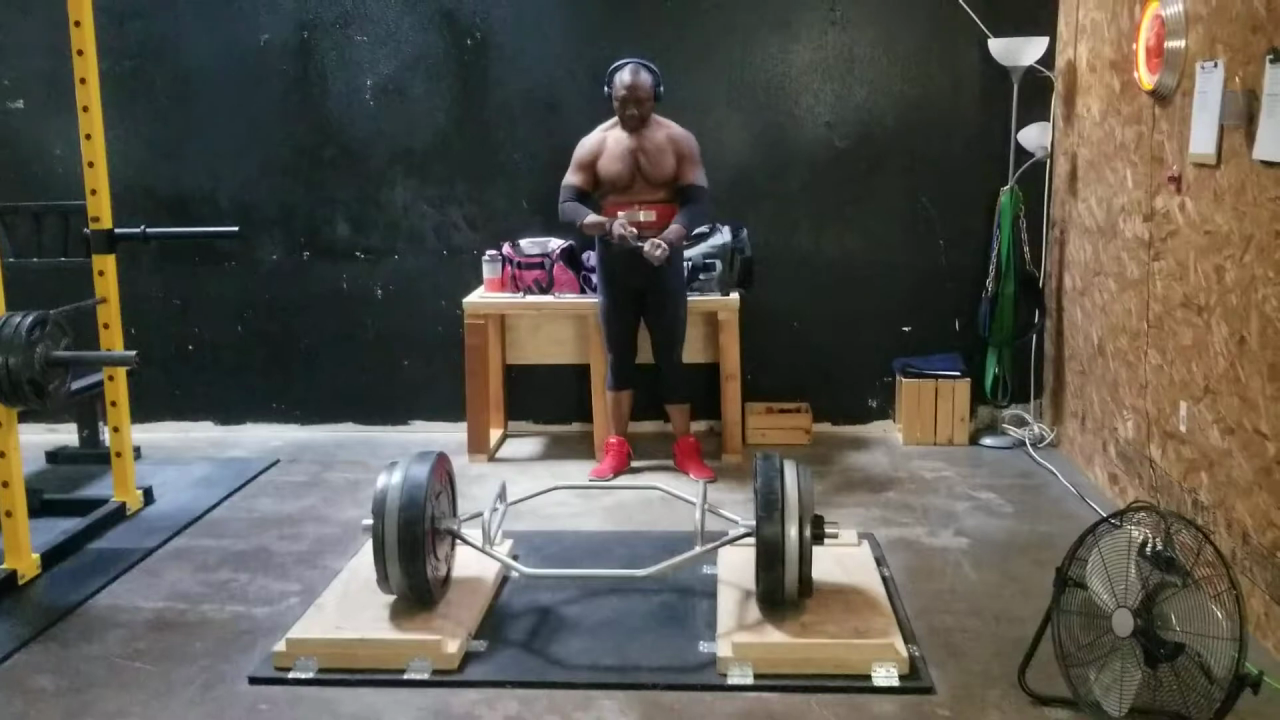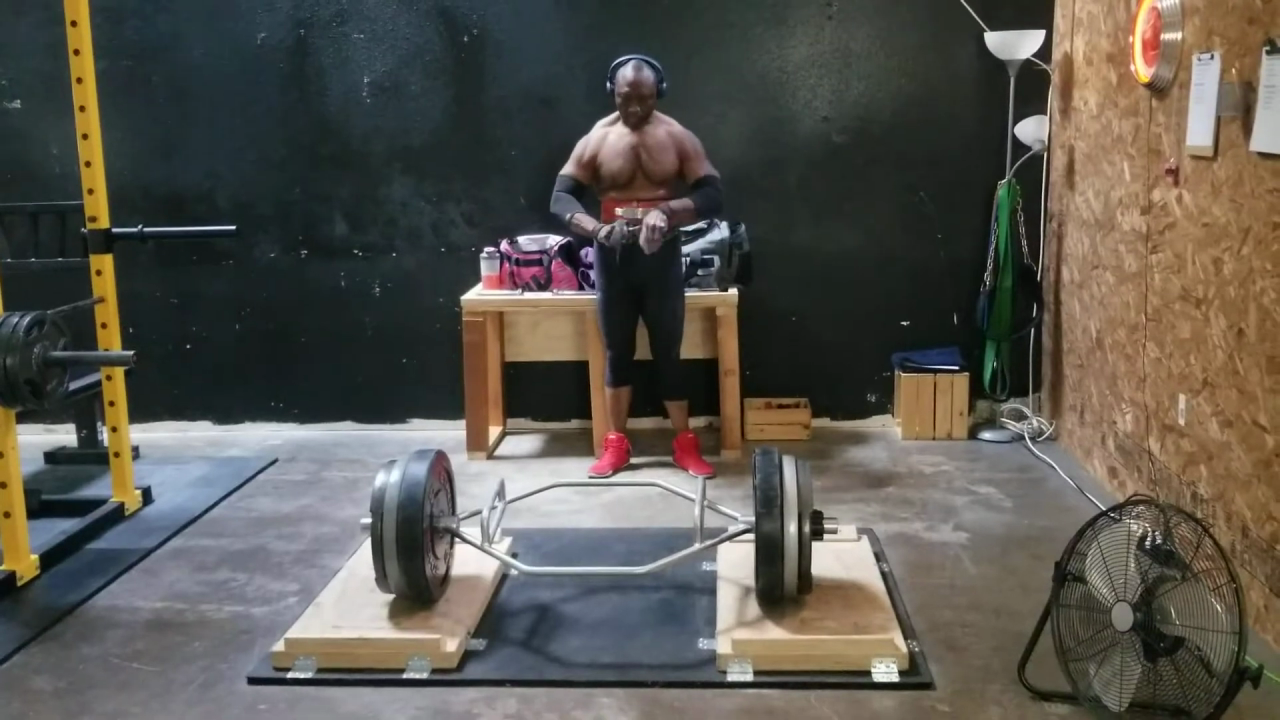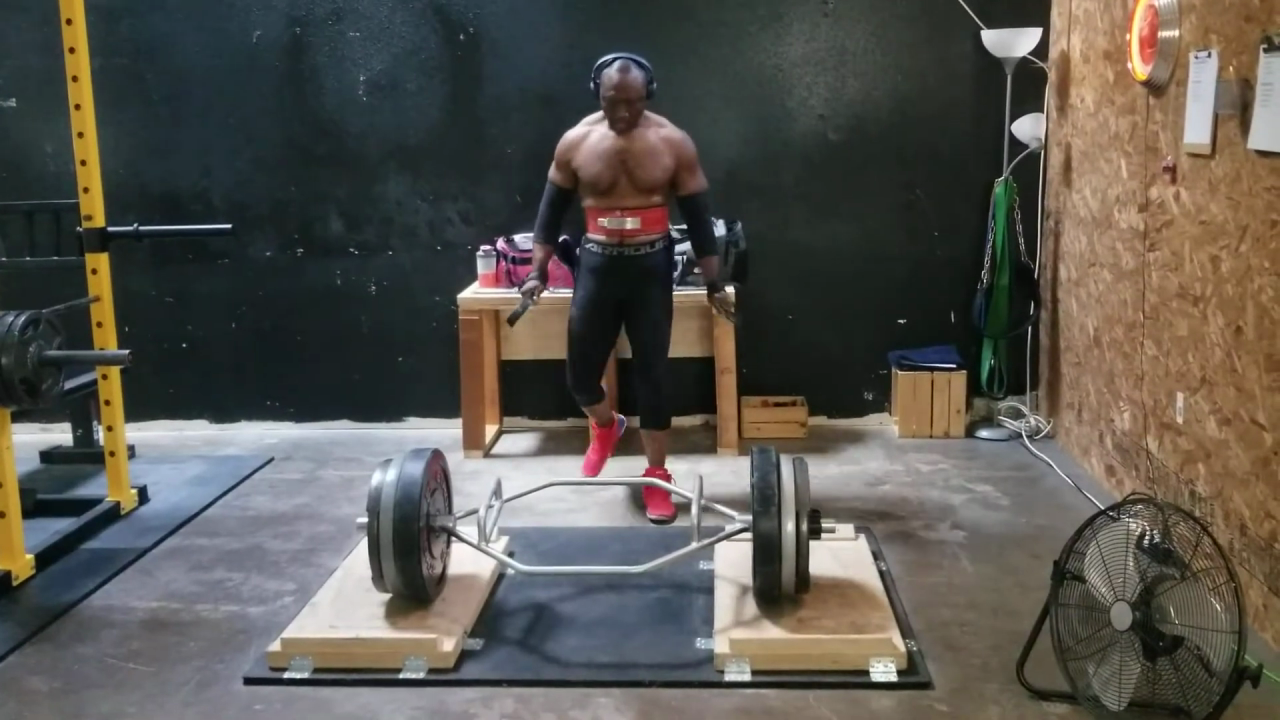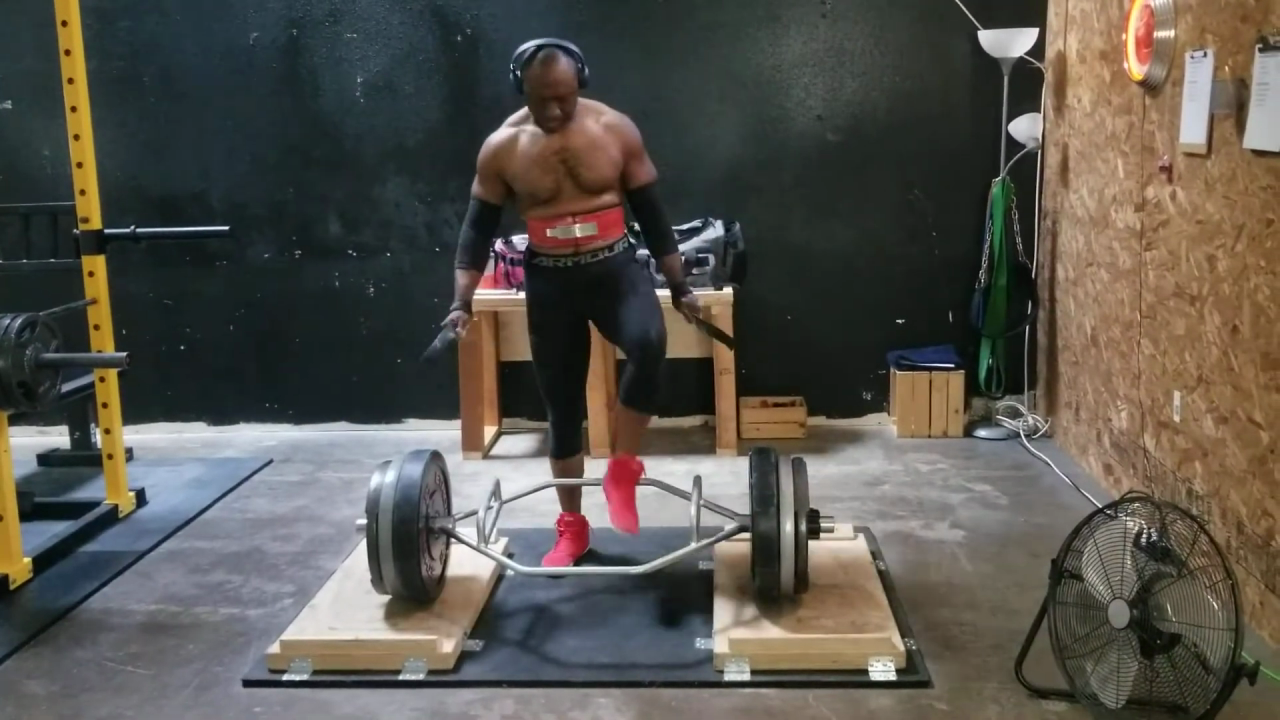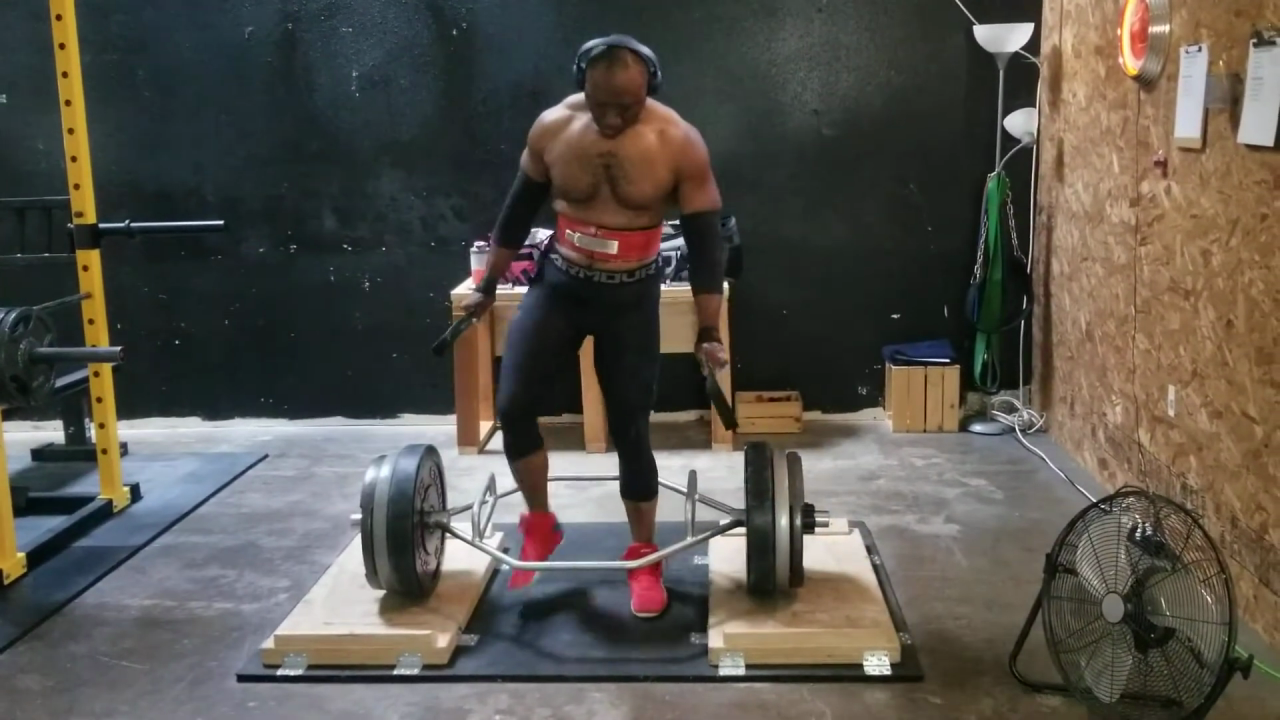
dt=1s
person 1, frame 1
left shoulder: (680, 141)
right shoulder: (593, 144)
left elbow: (696, 204)
right elbow: (568, 205)
left wrist: (668, 241)
right wrist: (607, 224)
left hip: (664, 259)
right hip: (614, 259)
left knee: (670, 355)
right knee: (619, 356)
left ankle: (686, 447)
right ankle: (617, 447)
person 1, frame 2
left shoulder: (680, 138)
right shoulder: (595, 140)
left elbow: (713, 196)
right elbow: (561, 196)
left wrist: (667, 211)
right wrist: (595, 228)
left hip: (662, 255)
right hip: (613, 256)
left knee: (668, 353)
right knee: (617, 352)
left ankle: (685, 443)
right ankle: (616, 443)
person 1, frame 3
left shoulder: (674, 143)
right shoulder: (575, 142)
left elbow: (697, 216)
right elbow: (552, 208)
left wrist: (713, 284)
right wrist: (538, 271)
left hip: (652, 266)
right hip: (596, 264)
left knee: (651, 374)
right knee: (580, 370)
left ankle: (656, 476)
right ankle: (606, 426)
person 1, frame 4
left shoulder: (617, 130)
right shoulder: (501, 147)
left elbow: (650, 211)
right elbow: (478, 228)
left wrist: (678, 285)
right wrist: (462, 301)
left hip: (615, 267)
right hip: (548, 283)
left knee: (649, 341)
right knee: (562, 407)
left ankle: (623, 466)
right ankle: (572, 526)
person 1, frame 5
left shoulder: (681, 144)
right shoulder: (552, 127)
left elbow: (705, 241)
right elbow: (519, 208)
left wrist: (708, 331)
right wrist: (486, 285)
left hip: (631, 296)
right hip: (558, 284)
left knee: (630, 431)
right knee: (512, 407)
left ankle: (644, 558)
right ankle: (538, 524)
